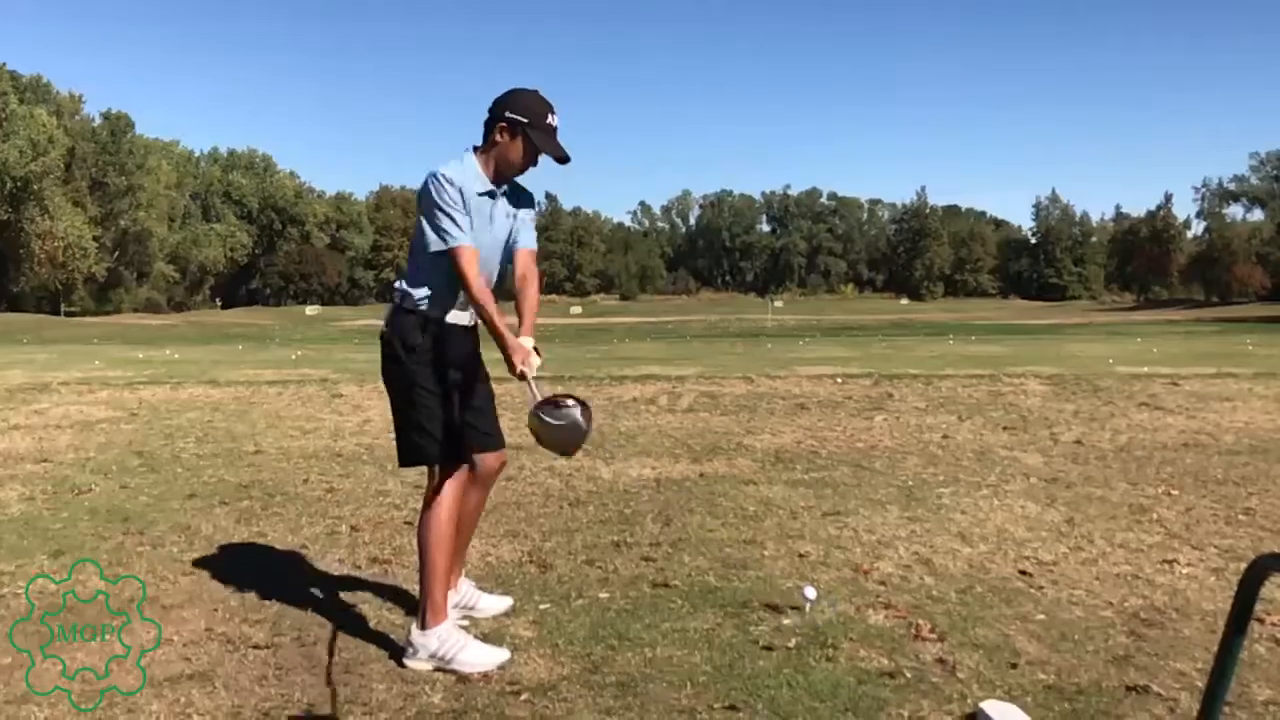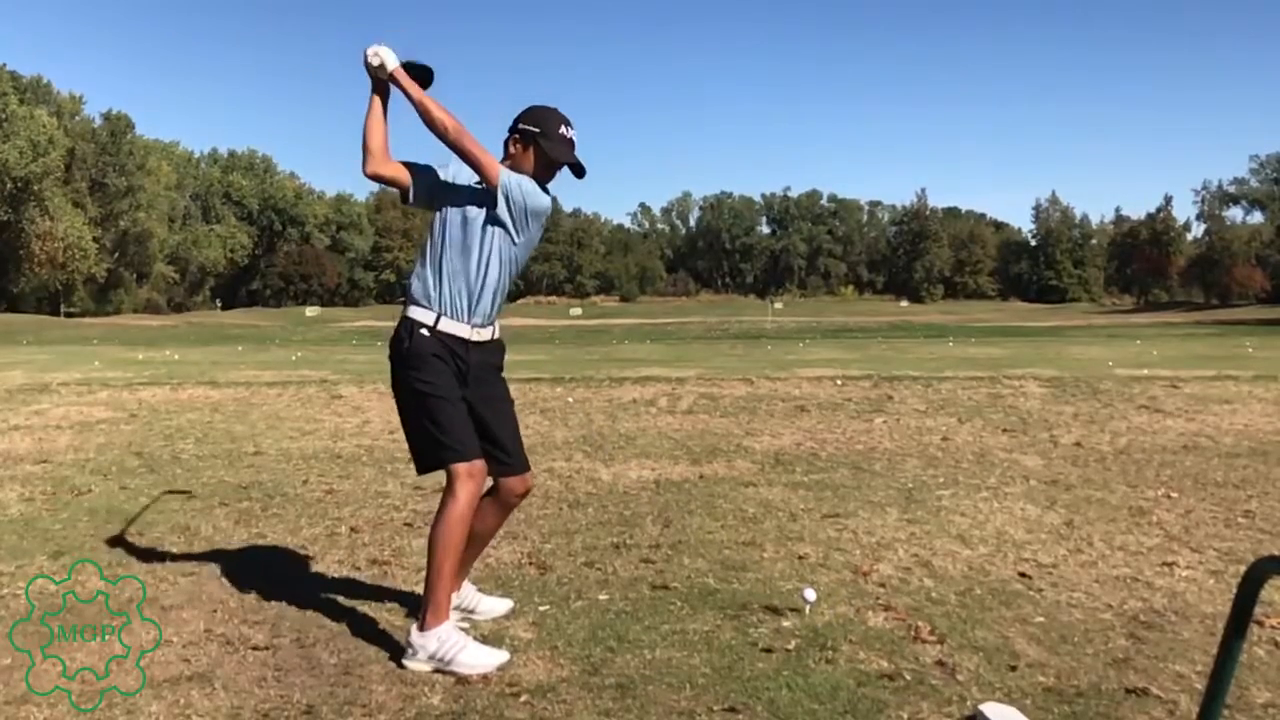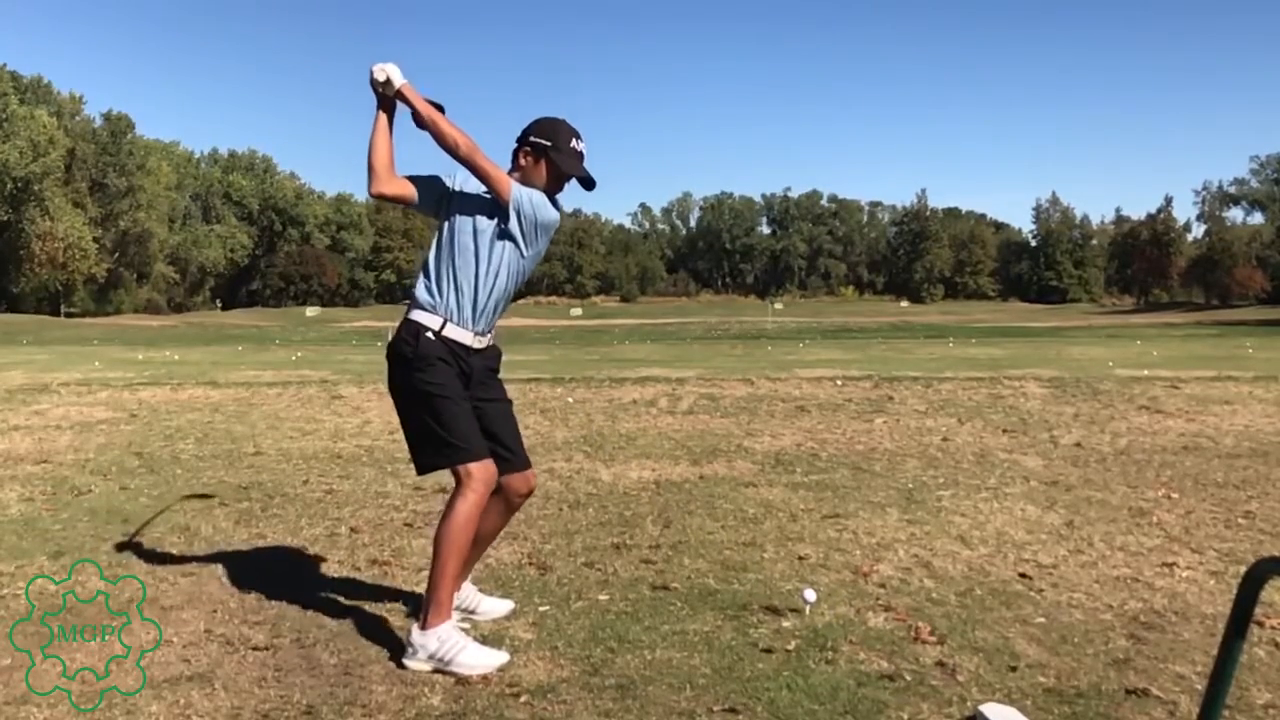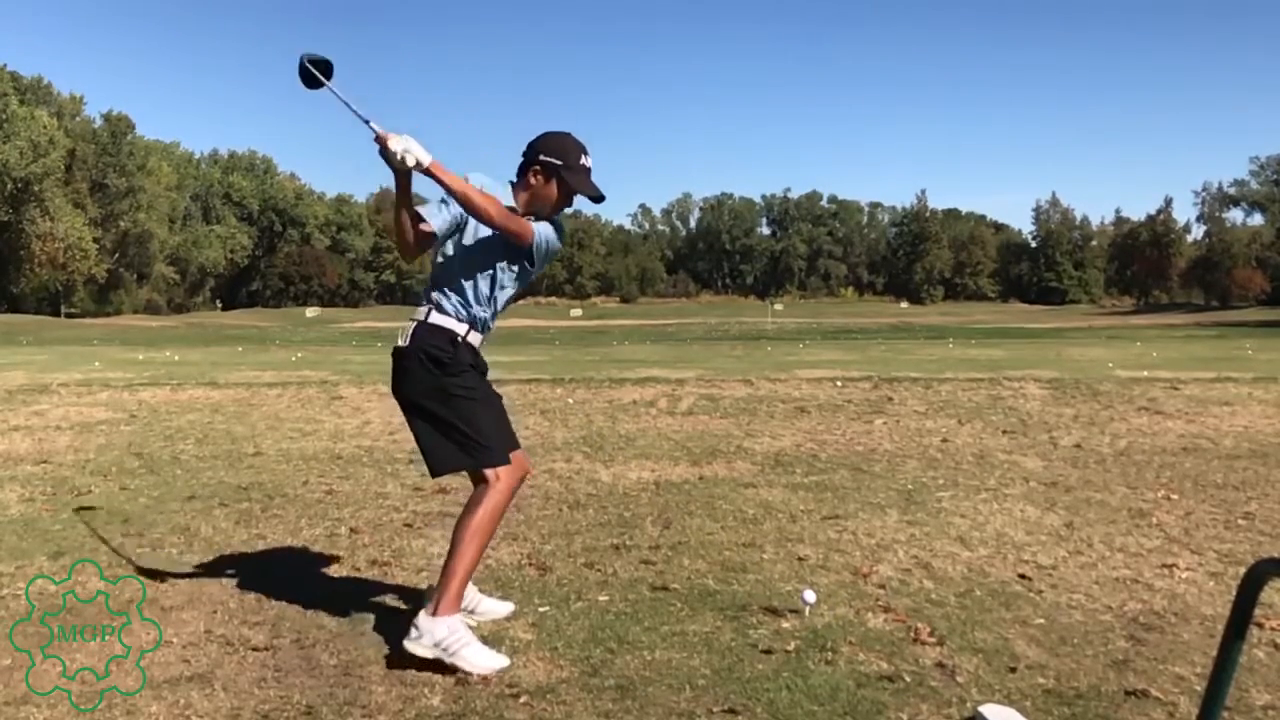
dt=0.7s
person 1, frame 1
left shoulder: (520, 200)
right shoulder: (448, 181)
left elbow: (525, 271)
right elbow: (466, 272)
left wrist: (526, 337)
right wrist: (506, 339)
left hip: (460, 338)
right hip: (420, 335)
left knee: (487, 461)
right knee: (449, 472)
left ankle: (451, 585)
right ankle: (432, 629)
person 1, frame 2
left shoulder: (535, 204)
right shoulder: (451, 181)
left elbow: (457, 138)
right elbow: (377, 166)
left wrist: (400, 76)
right wrist: (379, 89)
left hip: (480, 351)
right hip: (426, 345)
left knee: (513, 482)
right knee: (467, 475)
left ankle: (453, 587)
right ankle: (431, 633)
person 1, frame 3
left shoulder: (544, 215)
right shoulder: (460, 188)
left elbow: (467, 152)
right elbow: (382, 185)
left wrist: (406, 90)
right wrist: (386, 105)
left hip: (475, 356)
right hip: (426, 348)
left knee: (518, 482)
right knee: (478, 475)
left ankle: (453, 587)
right ankle: (432, 631)
person 1, frame 4
left shoulder: (548, 234)
right shoulder: (473, 188)
left elbow: (503, 224)
right elbow: (411, 248)
left wrist: (430, 166)
right wrist: (404, 183)
left hip: (461, 354)
right hip: (433, 348)
left knee: (515, 466)
right knee: (496, 478)
left ankle: (455, 589)
right ankle: (438, 622)
